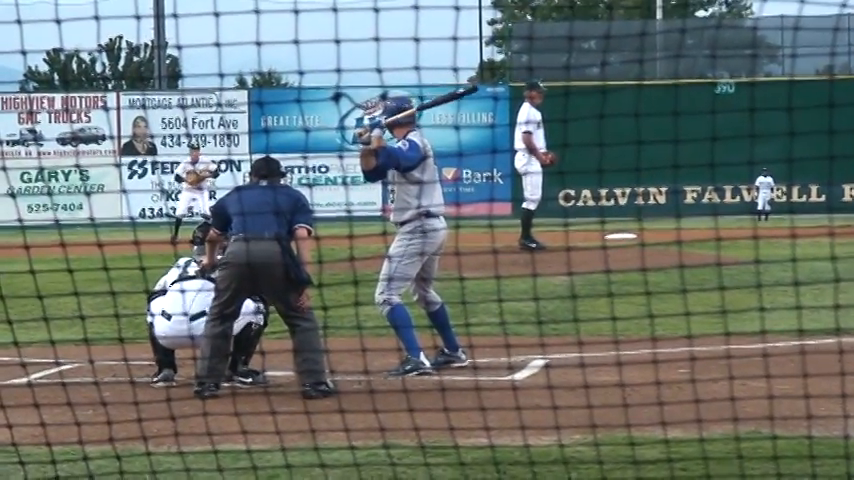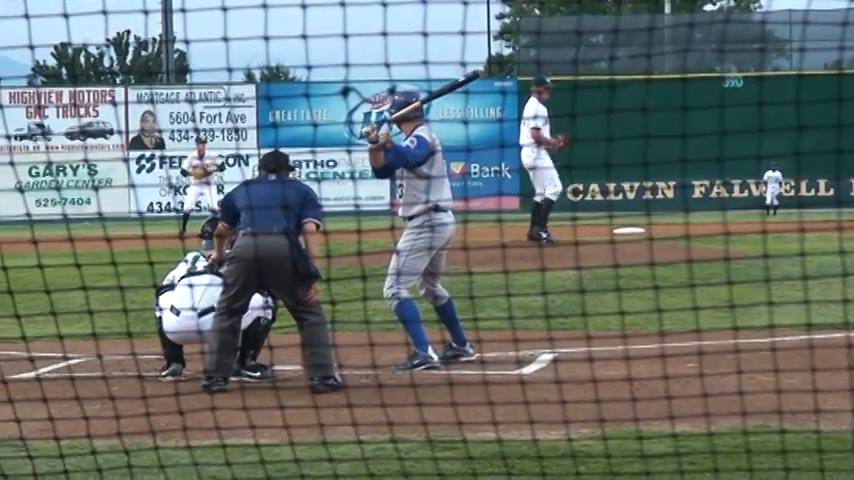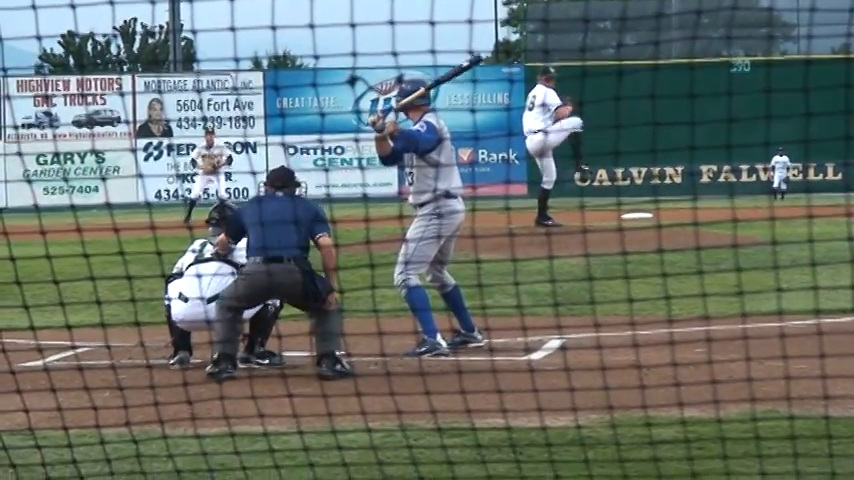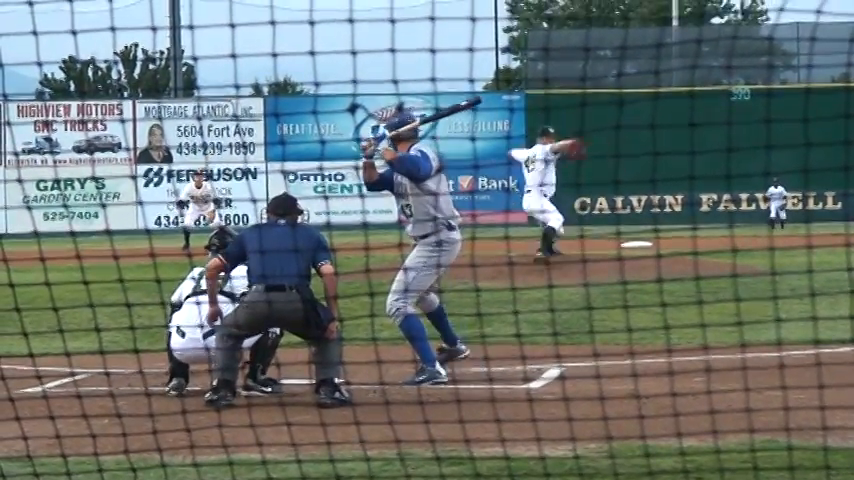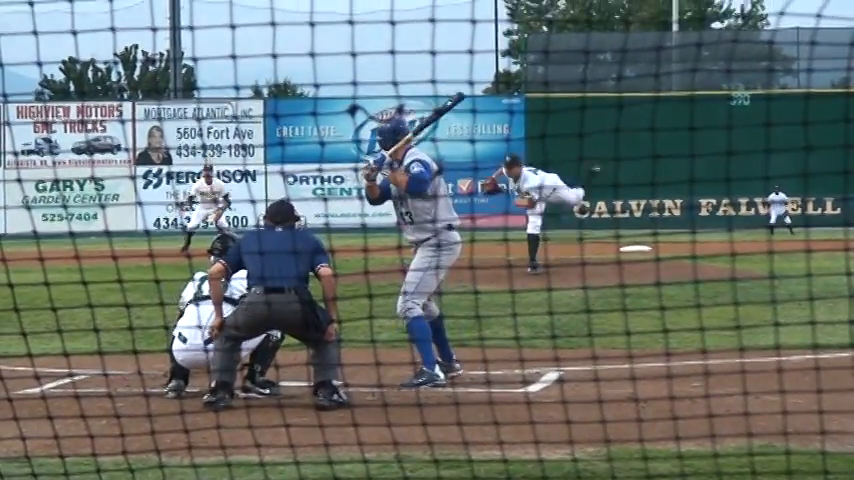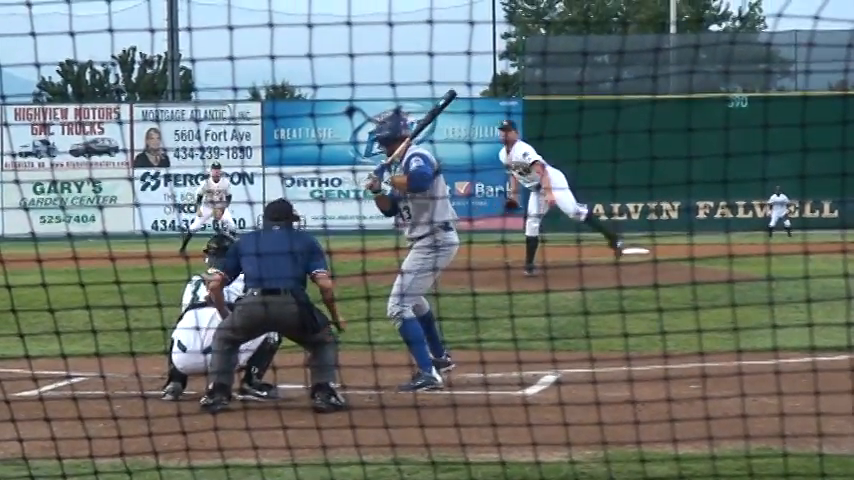
dt=0.5s
person 1, frame 1
left shoulder: (413, 143)
right shoulder: (404, 147)
left elbow: (390, 159)
right elbow: (371, 172)
left wrist: (376, 136)
right wrist: (366, 145)
left hip: (417, 229)
right hip: (430, 227)
left knee: (386, 294)
right knee: (424, 291)
left ankle: (416, 359)
right ankle: (453, 351)
person 1, frame 2
left shoulder: (421, 137)
right shoulder: (414, 140)
left elbow: (401, 159)
right elbow: (382, 169)
left wrist: (384, 136)
right wrist: (374, 143)
left hip: (426, 223)
right hip: (438, 222)
left knee: (395, 288)
right knee: (430, 285)
left ankle: (424, 353)
right ankle: (461, 346)
person 1, frame 3
left shoulder: (429, 124)
right shoulder: (422, 128)
left elbow: (412, 142)
right elbow: (388, 157)
left wrist: (392, 128)
right wrist: (380, 132)
left hip: (436, 211)
right hip: (448, 209)
left knee: (405, 275)
right knee: (437, 272)
left ankle: (433, 340)
right ankle: (469, 331)
person 1, frame 4
left shoulder: (421, 155)
right shoulder: (403, 161)
left elbow: (411, 167)
right elbow: (373, 183)
left wrist: (387, 154)
right wrist: (368, 158)
left hip: (435, 241)
right hip: (438, 240)
left knee: (398, 304)
right knee: (422, 294)
left ankle: (432, 368)
right ankle: (453, 345)
person 1, frame 5
left shoulder: (416, 161)
right shoulder: (398, 166)
left elbow: (418, 186)
right elbow: (376, 198)
left wrist: (390, 172)
right wrist: (371, 179)
left hip: (438, 242)
right hip: (432, 243)
left knee: (408, 305)
right knee: (422, 301)
left ankle: (431, 371)
right ankle: (448, 361)
person 1, frame 6
left shoulder: (417, 157)
right shoulder: (404, 165)
left elbow: (420, 181)
right elbow: (390, 209)
left wrist: (390, 179)
right wrist: (377, 190)
left hip: (433, 243)
right hip: (433, 242)
left knee: (398, 307)
right knee: (414, 299)
left ankle: (428, 374)
right ankle: (440, 356)
person 2, frame 1
left shoulder: (232, 197)
right shoulder: (293, 196)
left elbow: (213, 237)
right elbow: (302, 236)
left wrist: (210, 259)
right wrist: (304, 281)
left hip: (237, 253)
right hip: (275, 253)
left knee: (219, 317)
right knee: (302, 317)
left ankle: (207, 382)
right ankle: (314, 382)
person 2, frame 2
left shoulder: (241, 190)
right shoulder: (302, 190)
left elbow: (221, 231)
right elbow: (310, 231)
left wrist: (218, 254)
right wrist: (312, 275)
left hip: (245, 247)
right hip: (283, 248)
left knee: (226, 312)
right knee: (310, 311)
left ankle: (215, 377)
right ankle: (323, 376)
person 2, frame 3
left shoulder: (249, 207)
right shoulder: (309, 207)
left elbow: (222, 245)
right elbow: (327, 246)
left wrist: (225, 250)
right wrist: (332, 288)
left hip: (256, 273)
right hip: (295, 274)
left knee: (226, 304)
right knee: (329, 306)
left ankle: (223, 362)
right ankle: (329, 361)
person 2, frame 4
left shoulder: (250, 233)
right shoulder: (311, 234)
left elbow: (212, 267)
right elbow: (328, 273)
left wrist: (213, 305)
right wrist: (334, 316)
left hip: (257, 302)
right hip: (297, 302)
left knee: (226, 332)
right knee: (329, 334)
left ankle: (222, 389)
right ankle: (328, 389)
person 2, frame 5
left shoulder: (248, 239)
right shoulder: (308, 239)
left elbow: (215, 272)
right elbow: (327, 275)
left wrist: (218, 315)
right wrist: (332, 318)
left hip: (256, 303)
right hip: (295, 304)
left knee: (225, 334)
right knee: (327, 336)
left ankle: (220, 392)
right ankle: (326, 391)
person 2, frame 6
left shoulder: (245, 241)
right shoulder: (306, 240)
left elbow: (215, 283)
right elbow: (324, 283)
left wrist: (225, 314)
right wrist: (335, 316)
left hip: (252, 305)
right hip: (293, 306)
left knee: (223, 337)
right knee: (324, 338)
left ankle: (217, 394)
right ankle: (324, 394)
person 3, frame 1
left shoulder: (180, 264)
left elbow: (157, 291)
left hip: (166, 333)
right hip: (206, 331)
left knee: (155, 303)
right knee: (257, 307)
left ankle: (165, 370)
right ankle: (237, 370)
person 3, frame 2
left shoulder: (189, 258)
left elbow: (165, 286)
left hip: (174, 329)
left knee: (164, 297)
right knee: (265, 302)
left ankle: (173, 364)
right ankle: (245, 364)
person 3, frame 3
left shoulder: (196, 245)
right shoulder: (244, 243)
left elbow: (176, 275)
left hip: (183, 315)
left knee: (174, 286)
left ankle: (180, 352)
right ankle: (254, 351)
person 3, frame 4
left shoulder: (195, 273)
right shoulder: (244, 272)
left elbow: (174, 304)
left hip: (183, 349)
left knee: (176, 316)
left ankle: (177, 379)
right ankle: (255, 379)
person 3, frame 5
left shoulder: (198, 278)
right shoulder: (245, 276)
left elbow: (183, 309)
left knee: (181, 326)
left ankle: (176, 381)
right ankle: (254, 381)
person 3, frame 6
left shoulder: (194, 282)
right shoulder: (242, 279)
left hip: (184, 362)
left knee: (180, 329)
right knee: (271, 330)
left ankle: (174, 383)
right ankle: (251, 383)
person 4, frame 1
left shoulder: (532, 111)
right shoulder: (528, 111)
right elbow: (527, 139)
left wrist: (543, 154)
right wrist: (540, 157)
left hip: (531, 158)
right hip: (529, 158)
left knee: (532, 198)
right knee: (532, 198)
left ankle: (526, 237)
right ankle: (525, 238)
person 4, frame 2
left shoulder: (534, 105)
right shoulder: (536, 106)
right elbow: (535, 135)
left wrist: (553, 141)
right wrist: (554, 143)
left hip: (532, 153)
right hip: (536, 153)
left knee: (542, 192)
right knee: (554, 189)
left ankle: (535, 230)
right ankle: (539, 227)
person 4, frame 3
left shoulder: (533, 94)
right shoulder: (547, 92)
right elbow: (562, 114)
left wrist: (563, 107)
right wrist: (569, 108)
left hip: (531, 142)
right hip: (542, 137)
left knee: (549, 177)
right knee: (575, 122)
left ankle: (542, 216)
right ankle: (578, 163)
person 4, frame 4
left shoulder: (526, 153)
right shoulder: (545, 150)
left elbow: (513, 152)
right elbow: (556, 147)
right wrist: (572, 144)
left hip: (533, 198)
right hip: (537, 199)
left knee: (553, 224)
right knee: (556, 219)
left ankle: (545, 249)
right ankle: (544, 251)
person 4, frame 5
left shoulder: (529, 182)
right shoulder: (507, 171)
left elbow: (530, 204)
left wrist: (515, 201)
left hip: (550, 188)
right hip: (533, 195)
left knee: (576, 199)
right knee: (533, 226)
right ankle: (533, 263)
person 4, frame 6
left shoulder: (524, 150)
right shoulder: (503, 154)
left elbow: (541, 171)
left wrist: (549, 192)
right wrist: (513, 195)
left hip: (552, 181)
right hip: (536, 188)
left knee: (574, 211)
right knee: (532, 225)
left ankle: (611, 236)
right ankle: (529, 263)
